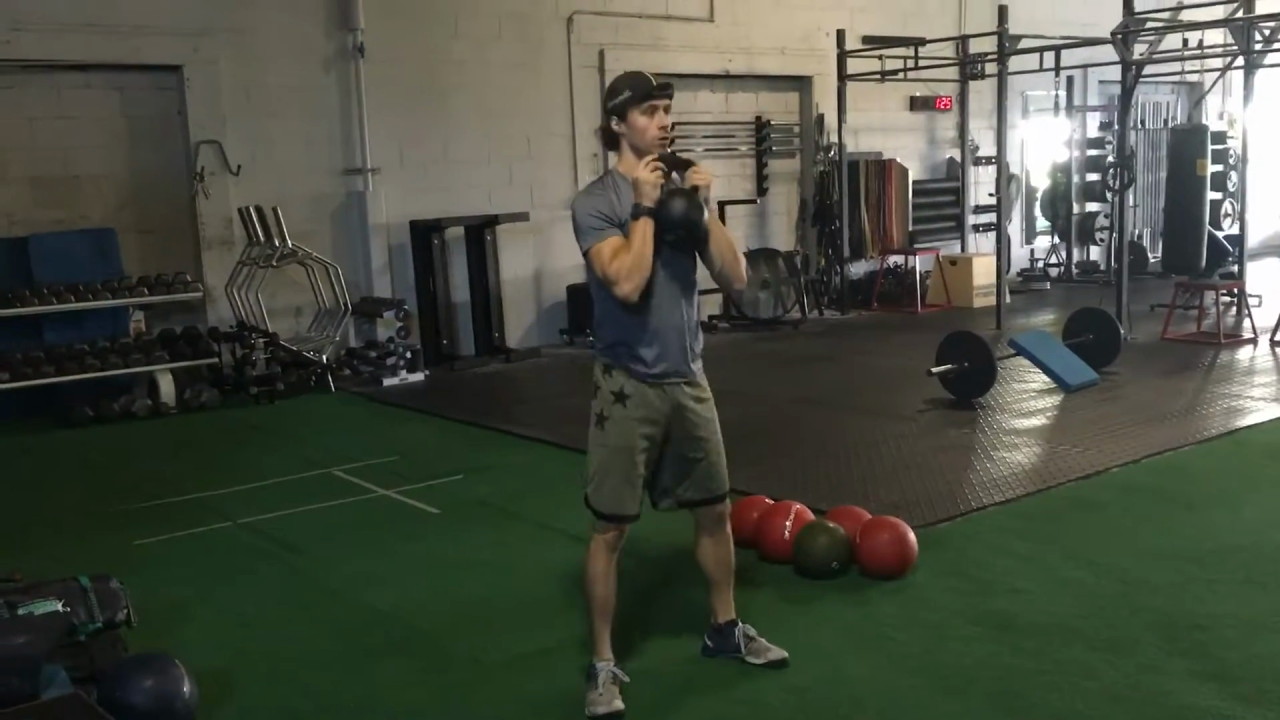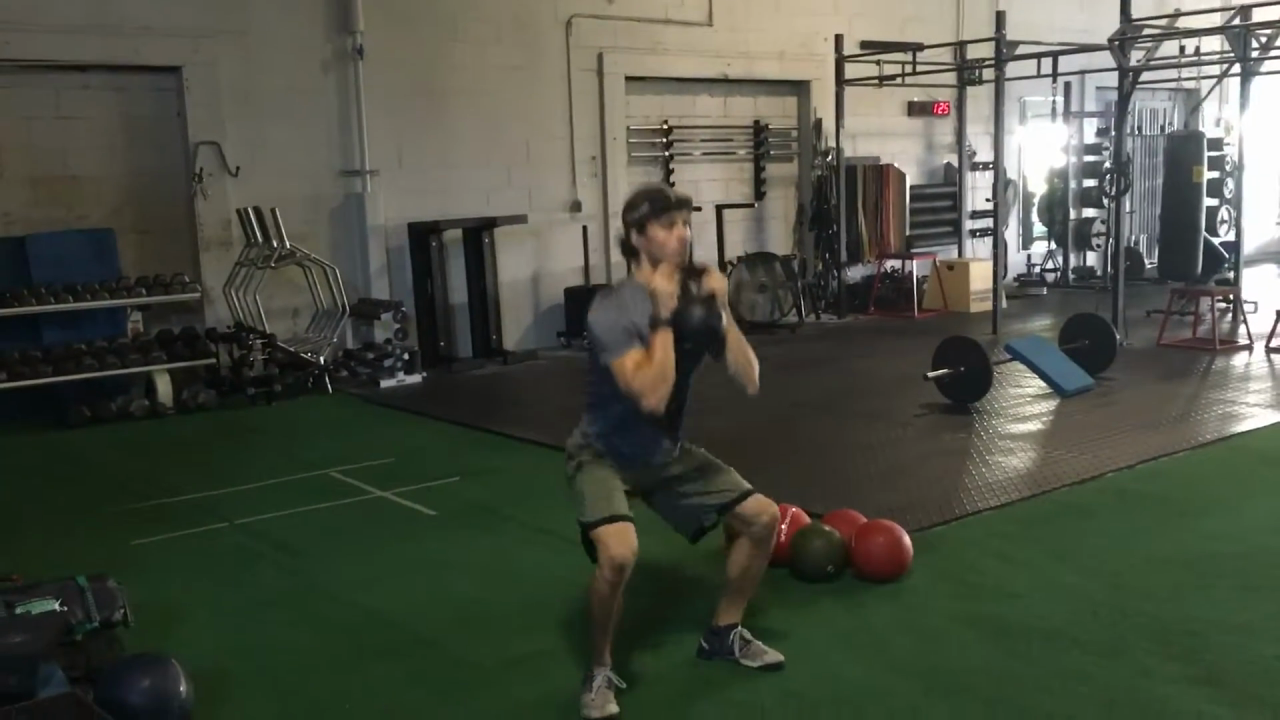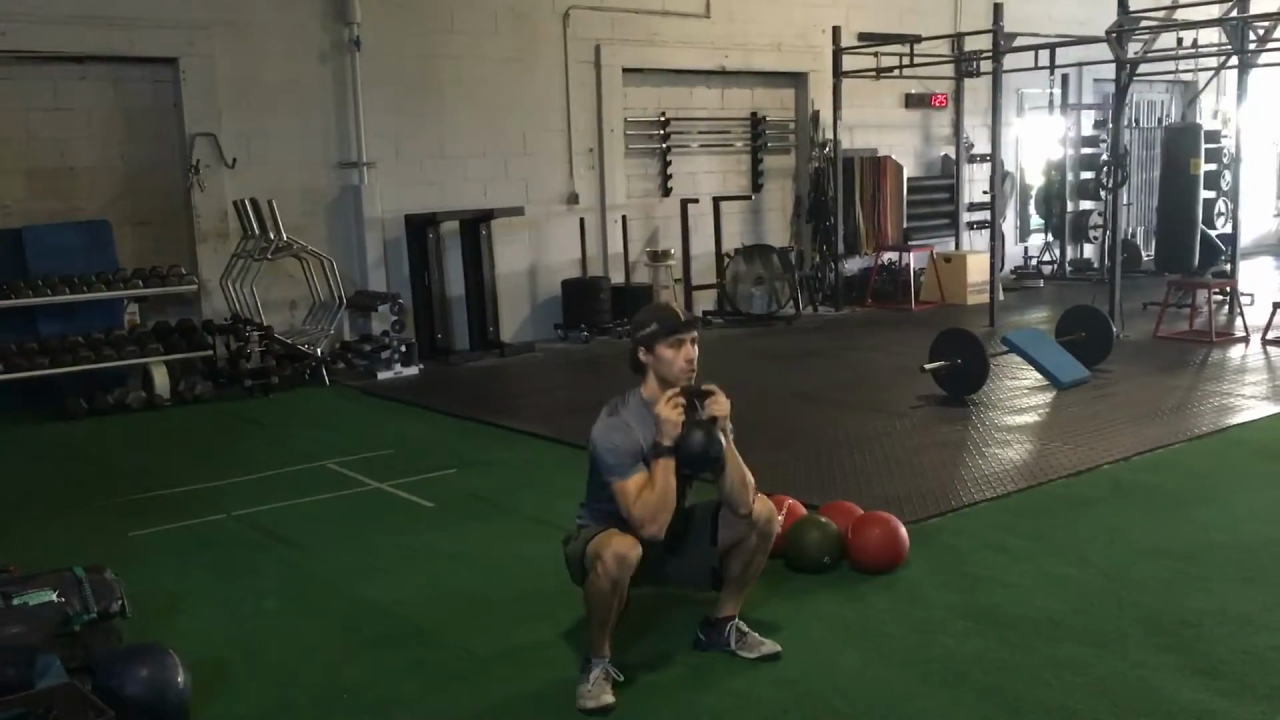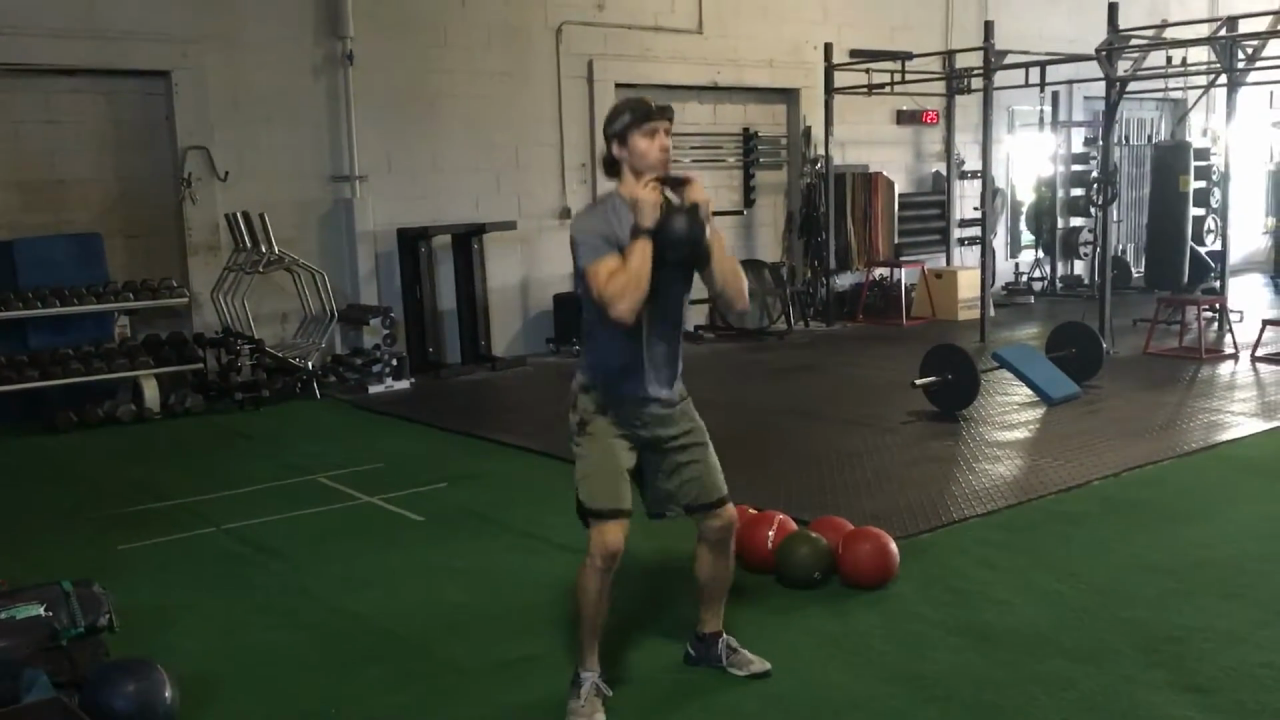
dt=0.5s
person 1, frame 1
left shoulder: (681, 188)
right shoulder: (596, 201)
left elbow: (734, 278)
right elbow: (626, 284)
left wrist: (703, 208)
right wrist: (644, 206)
left hip: (689, 381)
right hip: (629, 386)
left knee: (714, 513)
right knee: (610, 530)
left ankle: (726, 631)
right ankle: (603, 667)
person 1, frame 2
left shoulder: (696, 295)
right shoulder: (612, 310)
left elbow: (749, 381)
right elbow: (652, 397)
left wrist: (720, 310)
right wrist: (663, 315)
left hip: (669, 453)
right hip: (605, 455)
left knee: (761, 518)
right knee: (619, 552)
left ankle: (724, 633)
right ankle: (600, 671)
person 1, frame 3
left shoulder: (701, 407)
right shoulder: (617, 426)
left elbow: (741, 500)
right elbow: (649, 526)
left wrist: (723, 433)
right wrist: (666, 442)
left hip: (672, 532)
right hip: (604, 533)
left knee: (761, 516)
right knee: (622, 555)
left ankle: (720, 625)
right ankle: (597, 662)
person 1, frame 4
right shoulder: (595, 221)
left elbow: (737, 299)
right elbow: (622, 305)
left wrist: (706, 222)
right wrist: (644, 226)
left hip: (669, 403)
right hip: (606, 407)
left knee: (720, 522)
right knee: (609, 542)
left ankle: (708, 640)
